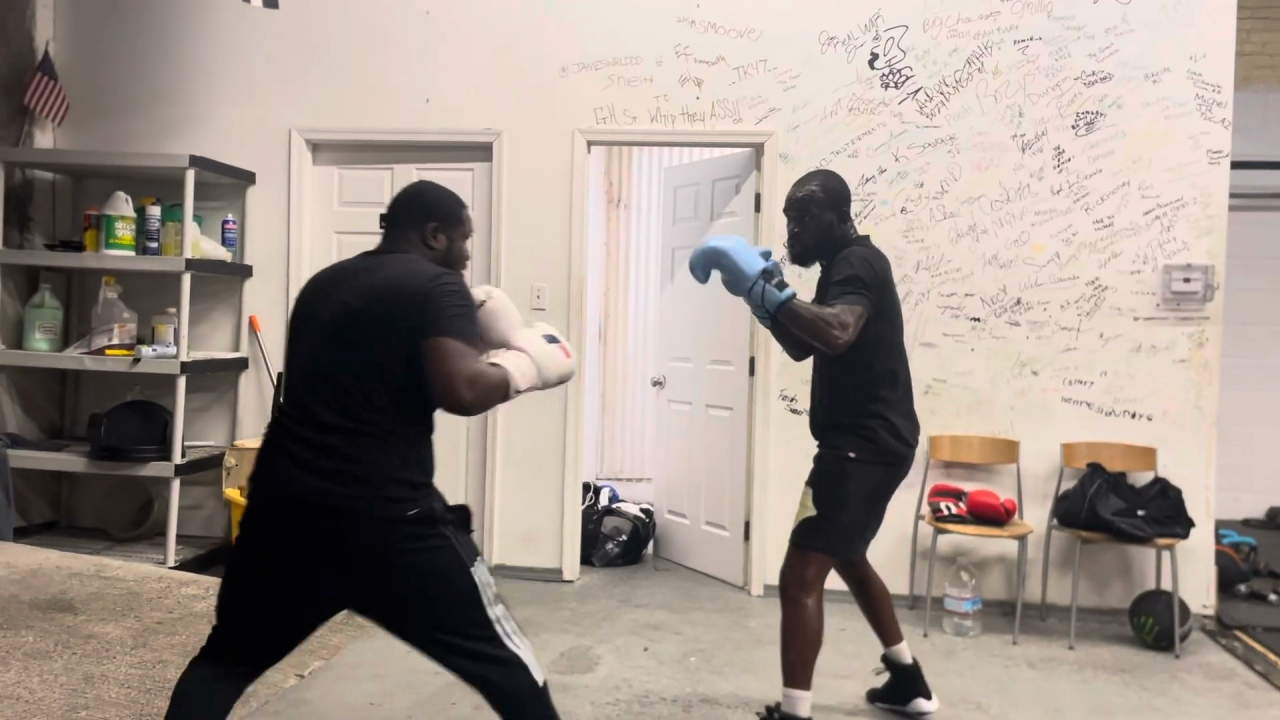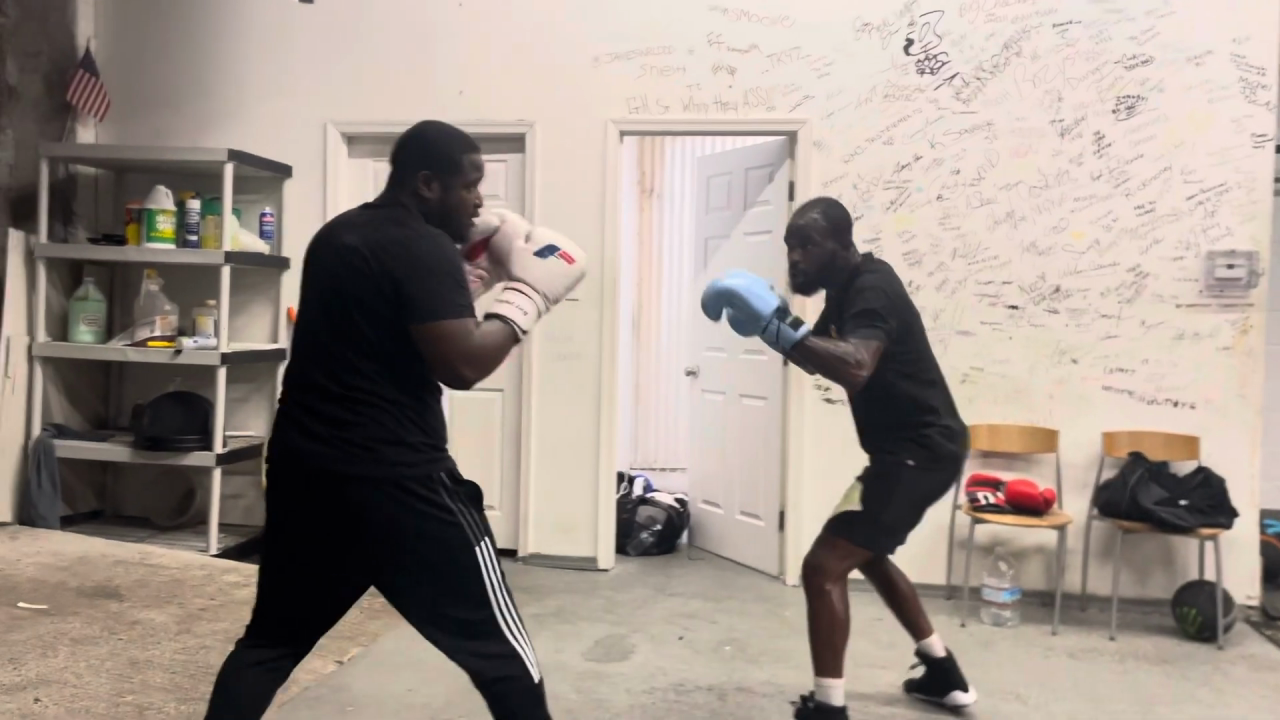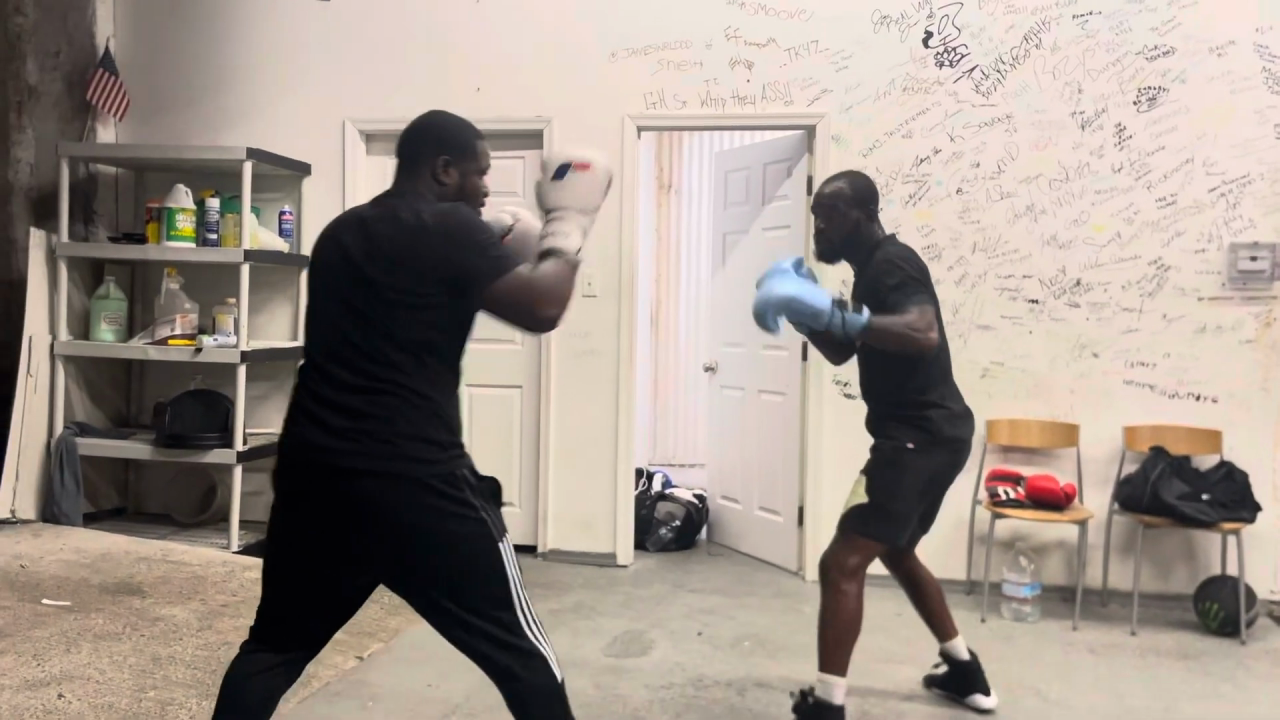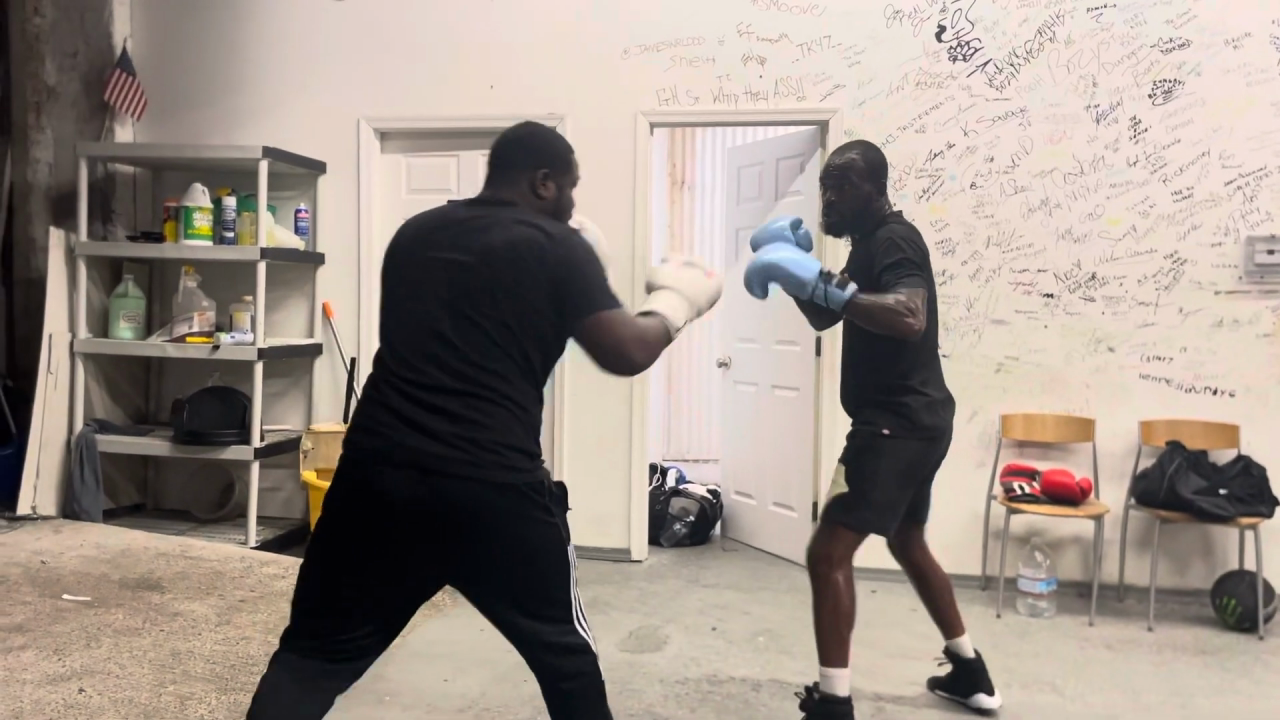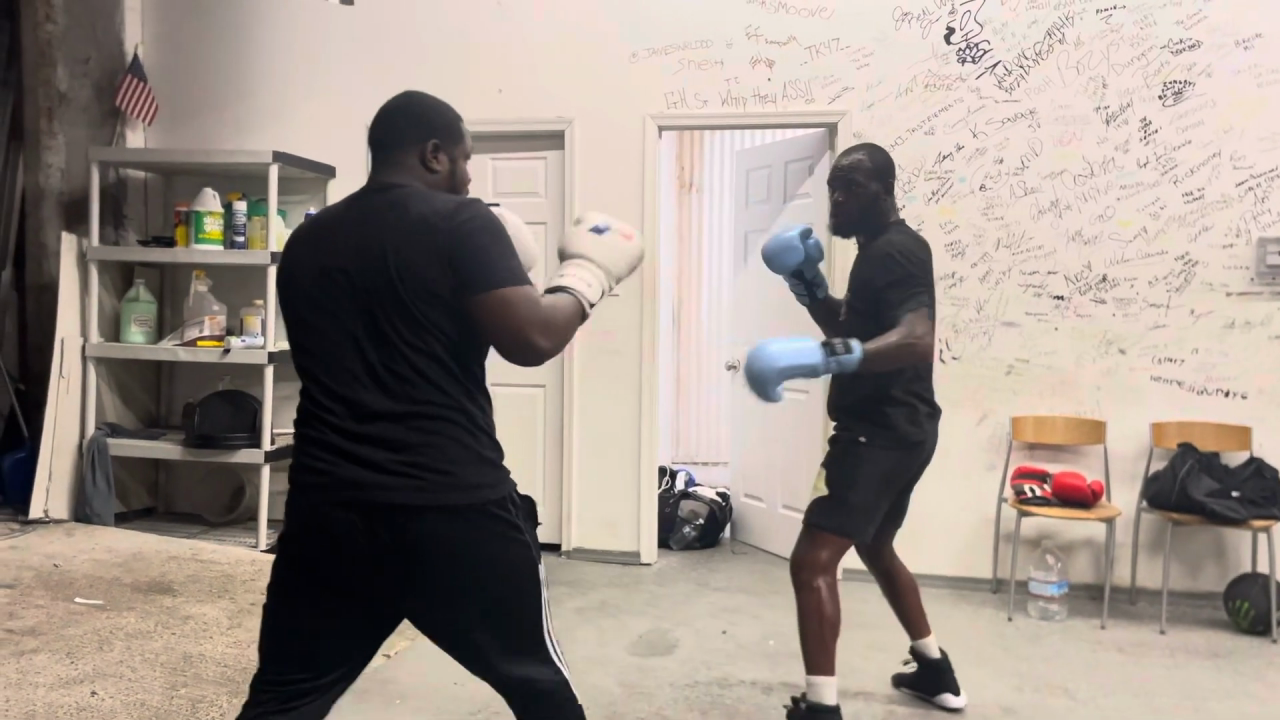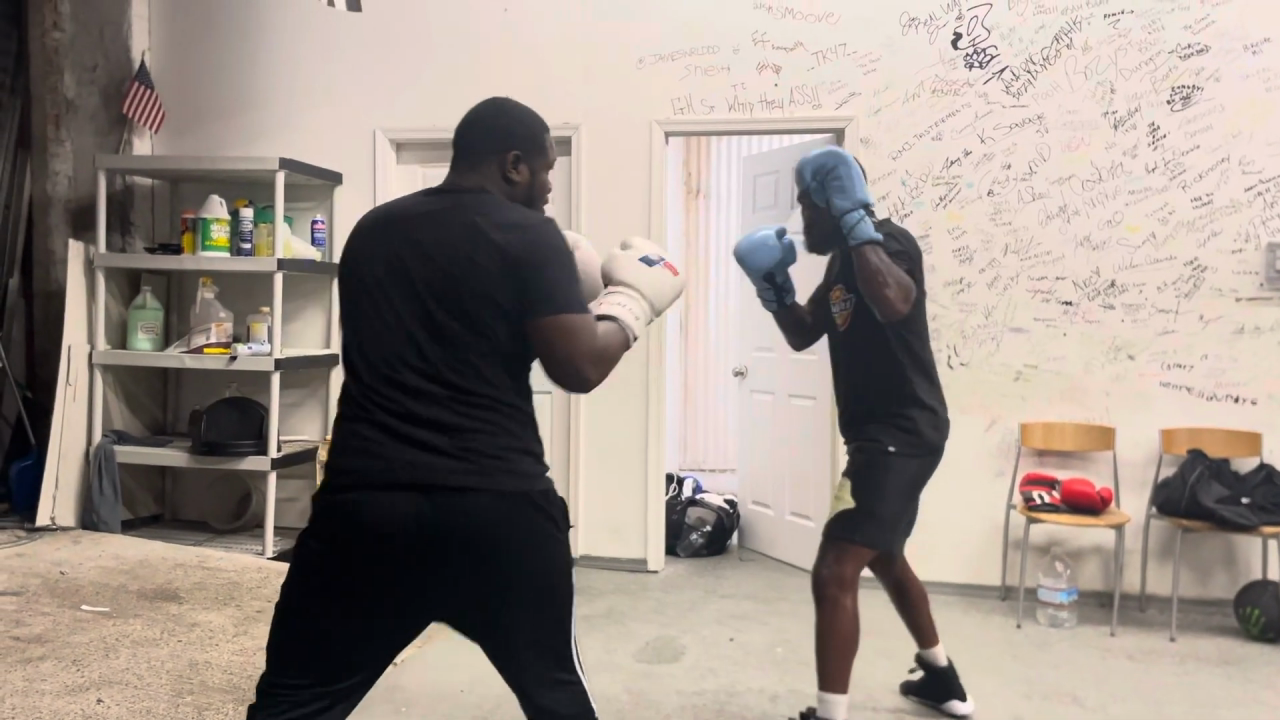
dt=0.5s
person 1, frame 1
left shoulder: (323, 285)
right shoulder: (434, 286)
right elbow: (460, 391)
right wrist: (526, 364)
left hip: (284, 500)
right hip: (387, 512)
left knee: (229, 656)
right knee: (503, 662)
person 1, frame 2
left shoulder: (336, 235)
right shoulder: (424, 249)
right elbow: (460, 364)
left wrist: (461, 284)
right wrist: (528, 292)
left hip: (303, 471)
right hip: (396, 481)
left knee: (271, 640)
right knee: (498, 652)
person 1, frame 3
left shoulder: (341, 232)
right shoulder: (448, 229)
right elbow: (539, 309)
right wrist: (566, 221)
left hip: (312, 470)
right hip: (414, 479)
left knee: (274, 644)
right knee: (519, 654)
person 1, frame 4
left shoulder: (414, 234)
right shoulder: (554, 247)
right elbow: (625, 353)
right wrist: (679, 298)
left hip: (377, 473)
right hip: (493, 486)
left knee: (310, 655)
right knee: (563, 651)
person 1, frame 5
left shoulder: (305, 243)
right shoulder: (460, 223)
right elbow: (531, 339)
right wrist: (587, 272)
left hip: (329, 508)
right hip: (457, 507)
person 1, frame 6
left shoulder: (371, 231)
right shoulder: (527, 236)
right elbow: (580, 368)
right wrist: (631, 299)
left hip: (365, 500)
right hip: (497, 506)
person 2, frame 1
left shoulder: (858, 262)
right shoulder: (843, 265)
left elbow: (836, 333)
right elbow: (803, 344)
left wrist: (763, 287)
right wrist: (766, 292)
left hip: (862, 446)
right hip: (877, 442)
left knee: (801, 576)
right knee: (848, 558)
person 2, frame 2
left shoulder: (872, 288)
right shoulder: (848, 285)
left elbow: (854, 369)
right elbow: (819, 359)
left wrist: (777, 324)
right wrist: (769, 321)
left hip: (919, 450)
right hip: (915, 446)
left knee: (824, 567)
right knee: (869, 554)
right ankle: (944, 673)
person 2, frame 3
left shoulder: (893, 263)
right shoulder: (873, 269)
left elbow: (925, 336)
right elbow: (842, 351)
left wrist: (836, 309)
right wrist: (806, 313)
left hip: (919, 438)
right hip: (930, 435)
left knee: (842, 565)
right knee: (896, 550)
right ankle: (965, 673)
person 2, frame 4
left shoulder: (893, 242)
right shoulder: (870, 244)
left elbow: (910, 319)
right elbow: (826, 317)
left wrist: (821, 284)
right wrist: (801, 275)
left hip: (895, 424)
right hip: (914, 421)
left knee: (829, 554)
right knee: (907, 544)
right ankle: (969, 672)
person 2, frame 5
left shoulder: (893, 250)
right shoulder: (881, 250)
left elbow: (914, 342)
right elbow: (848, 328)
left wrist: (823, 355)
right wrist: (808, 284)
left hip: (878, 432)
right hip: (898, 430)
left knee: (812, 561)
right knee: (874, 545)
right ankle: (936, 672)
person 2, frame 6
left shoulder: (888, 241)
right shoulder: (842, 260)
left elbow: (893, 304)
right elbow: (803, 336)
left wrist: (854, 219)
right wrist: (773, 285)
left hip: (899, 436)
right hip: (883, 434)
left knee: (835, 574)
right knee: (884, 556)
